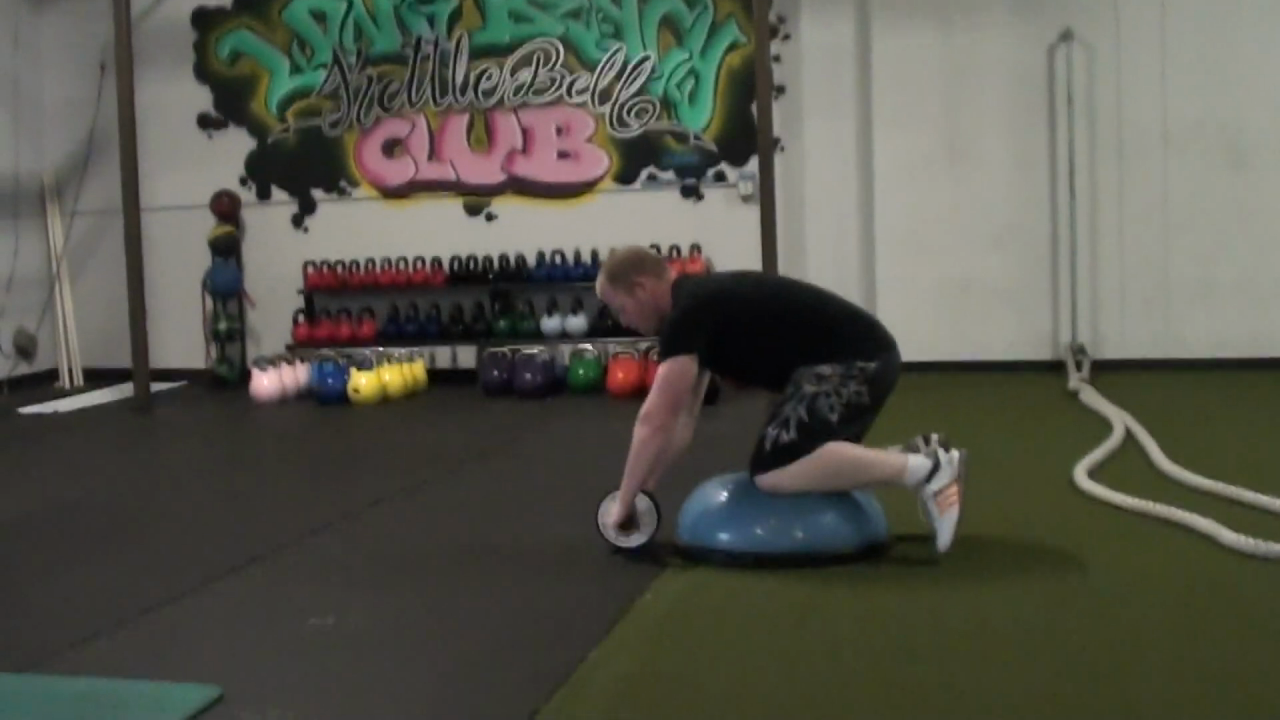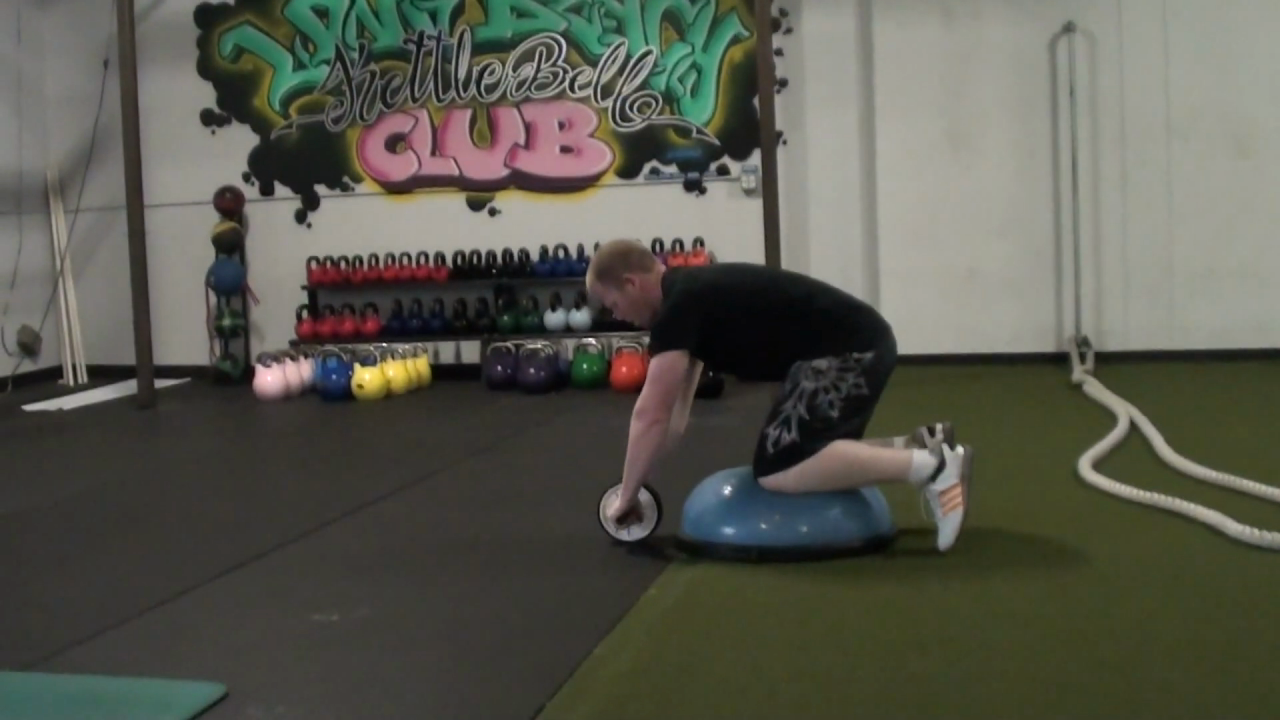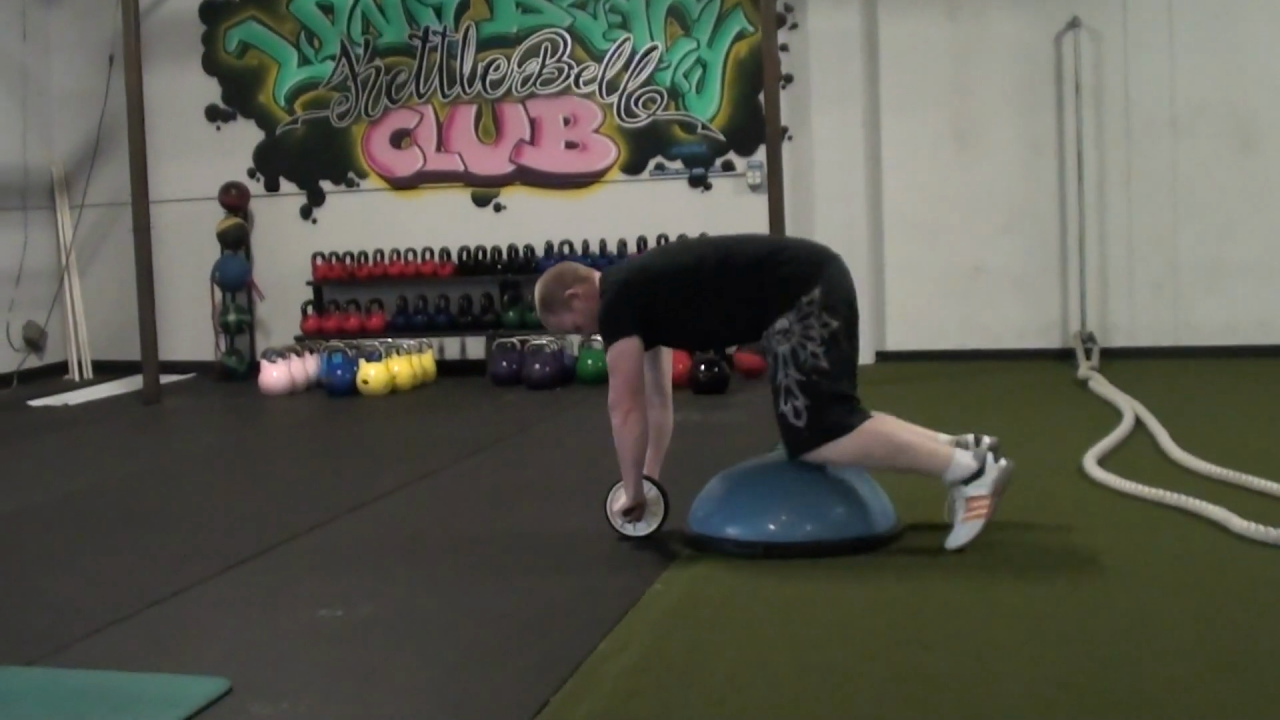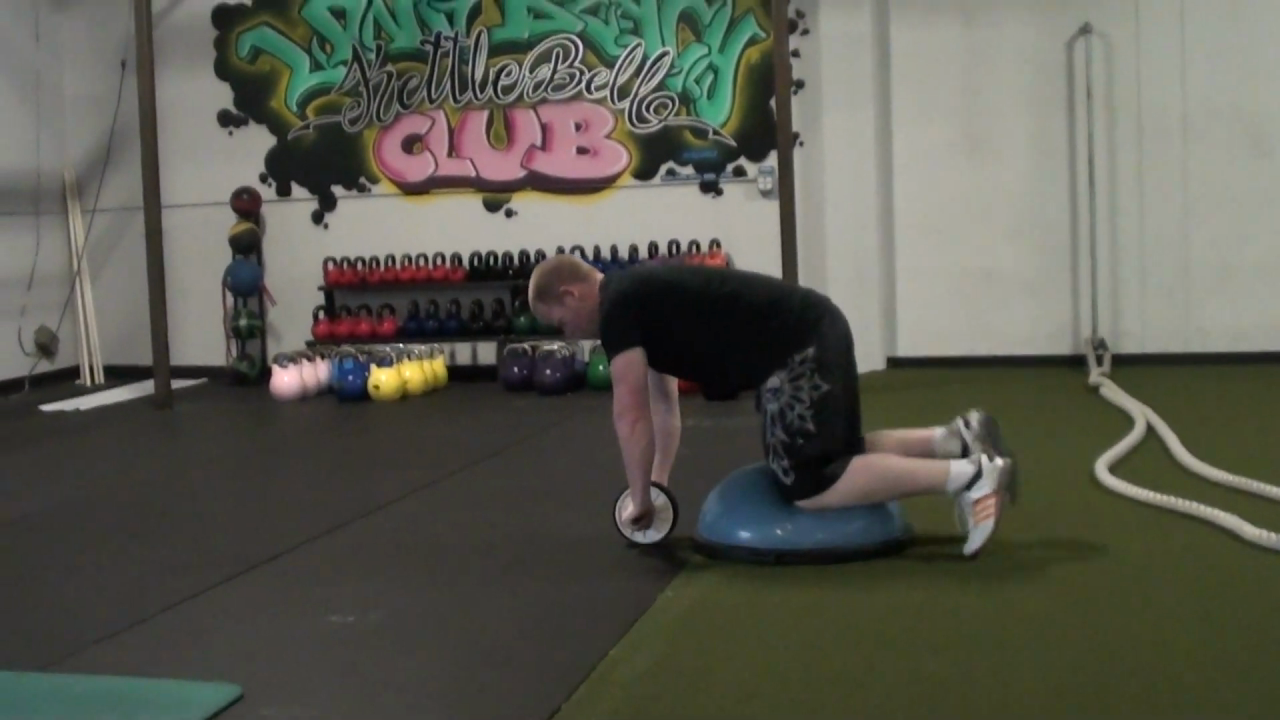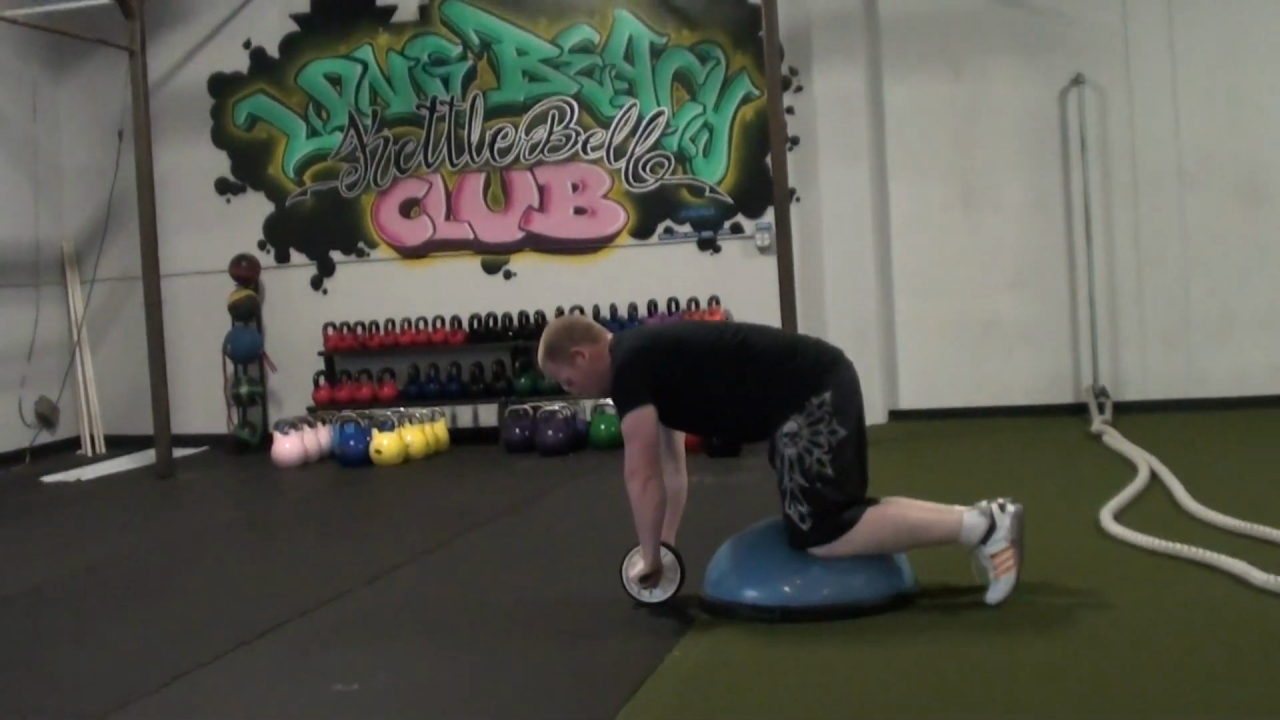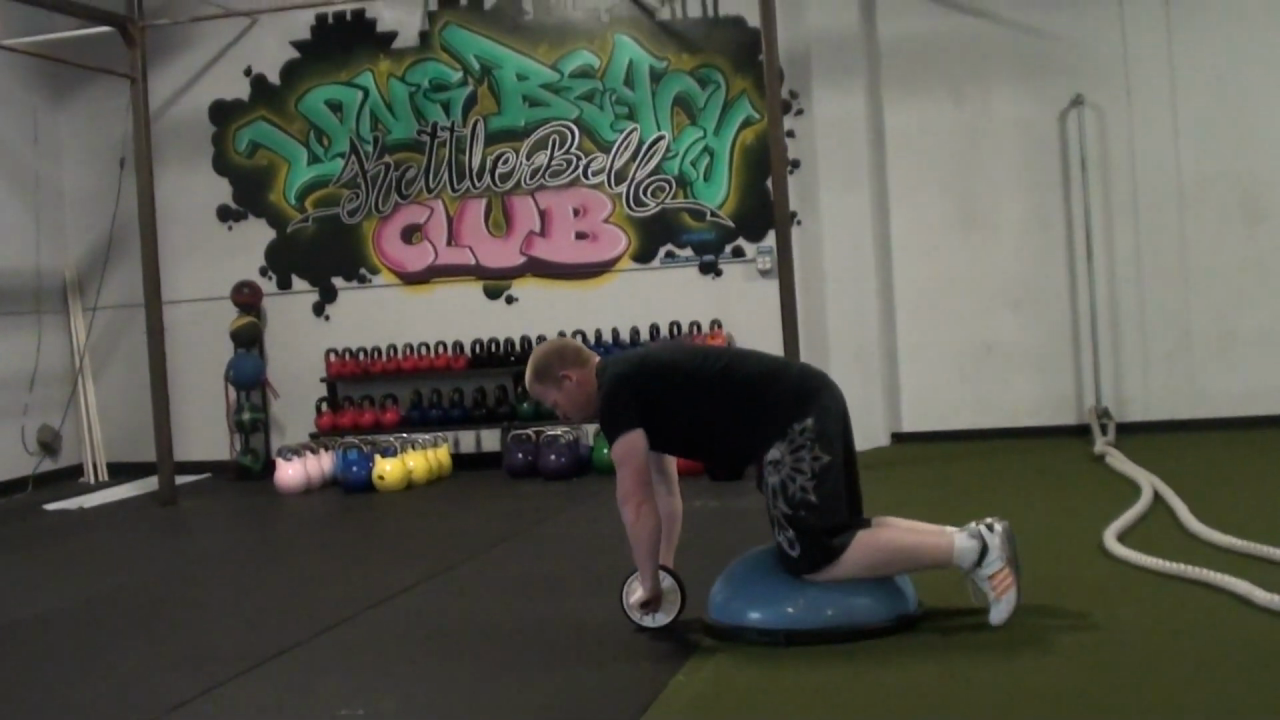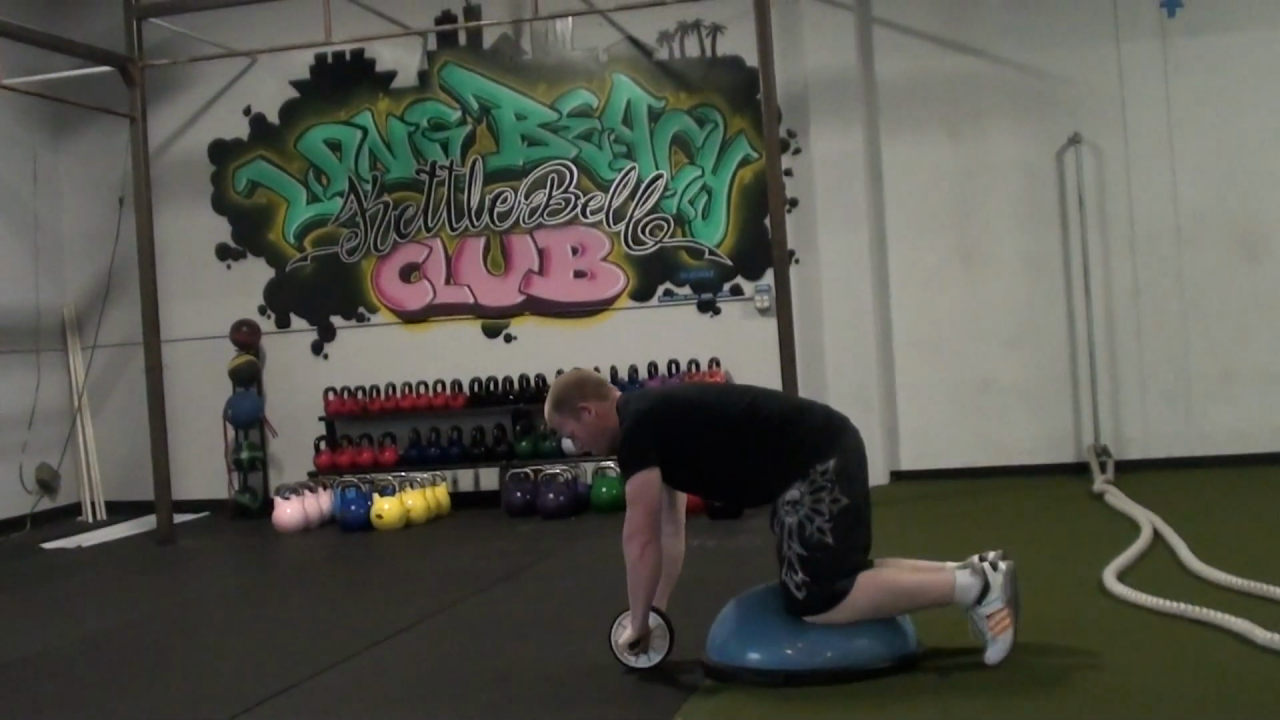
dt=0.7s
person 1, frame 1
left shoulder: (688, 312)
right shoulder: (696, 308)
left elbow: (656, 419)
right elbow: (680, 421)
left wrist: (625, 505)
right wrist: (643, 491)
left hip: (853, 359)
right hip: (860, 358)
left knee: (773, 470)
right knee: (800, 463)
left ankle: (923, 470)
right ankle: (916, 456)
person 1, frame 2
left shoulder: (679, 304)
right shoulder: (687, 295)
left elbow: (651, 415)
right elbow: (675, 411)
left wrist: (626, 498)
right wrist: (638, 484)
left hip: (848, 351)
right hip: (859, 345)
left knee: (777, 470)
right knee: (809, 456)
left ankle: (929, 466)
right ankle: (920, 448)
person 1, frame 3
left shoulder: (617, 299)
right shoulder: (639, 291)
left elbow: (625, 406)
right elbow: (657, 396)
left wrist: (634, 492)
right wrist: (651, 477)
left hip: (802, 291)
right hip: (817, 281)
left knee: (816, 435)
right knee: (834, 421)
left ankle: (969, 468)
right ankle: (965, 448)
person 1, frame 4
left shoulder: (618, 307)
right shoulder: (640, 297)
left elbow: (630, 415)
right elbow: (663, 402)
left wrist: (641, 500)
right wrist: (660, 484)
left hip: (797, 348)
right hip: (816, 331)
left knee: (808, 484)
right knee: (839, 457)
left ankle: (966, 475)
right ankle: (958, 440)
person 1, frame 5
left shoulder: (628, 366)
right shoulder: (648, 357)
left elbow: (641, 473)
right elbow: (670, 461)
left wrist: (651, 558)
right wrist: (667, 544)
left hip: (809, 396)
right hip: (823, 380)
left knee: (822, 532)
right knee: (841, 511)
left ankle: (979, 527)
right ankle: (981, 515)
person 1, frame 6
left shoulder: (616, 390)
right shoulder: (638, 382)
left elbow: (635, 500)
right elbow: (663, 485)
left wrist: (649, 584)
right wrist: (666, 568)
left hip: (794, 421)
right hip: (811, 404)
left knee: (814, 556)
right knee: (838, 531)
left ankle: (971, 551)
right ankle: (973, 538)
person 1, frame 7
left shoulder: (637, 428)
right shoulder: (654, 418)
left elbow: (639, 539)
right elbow: (669, 528)
left wrist: (638, 624)
right wrist: (657, 610)
left hip: (815, 460)
right hip: (827, 448)
left knee: (817, 598)
right knee: (840, 575)
left ankle: (974, 587)
right ankle: (972, 576)
